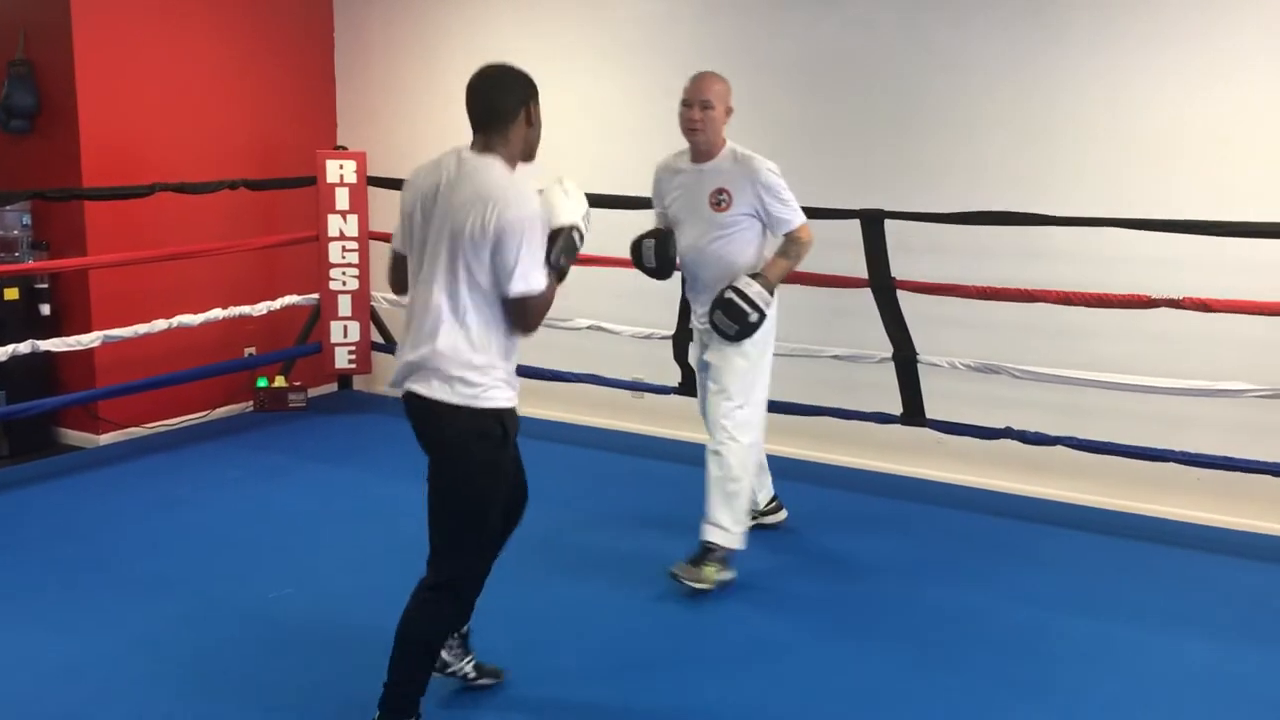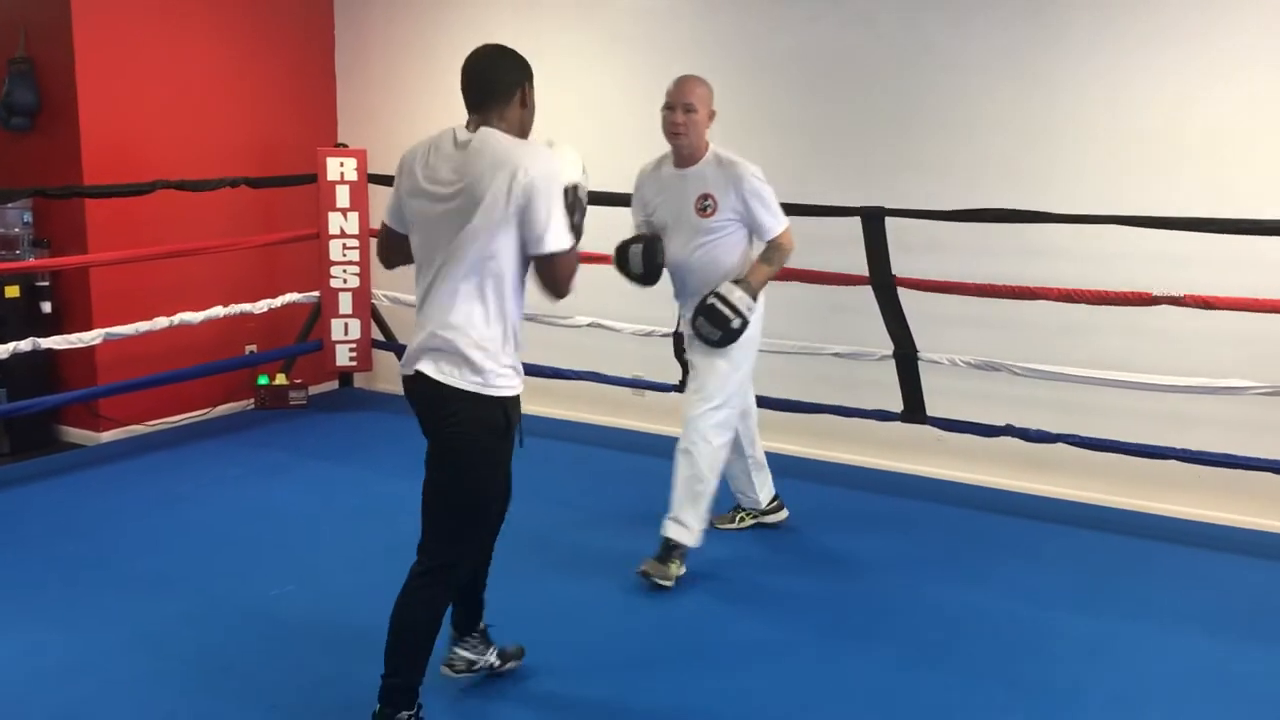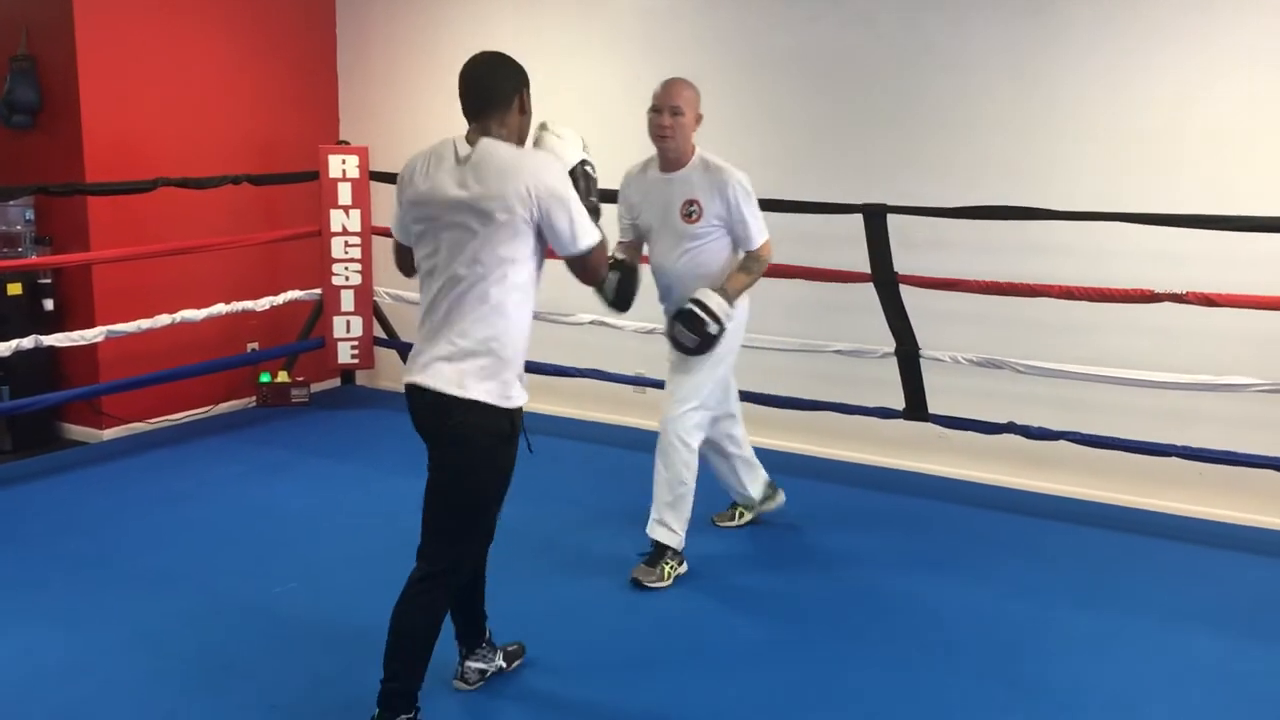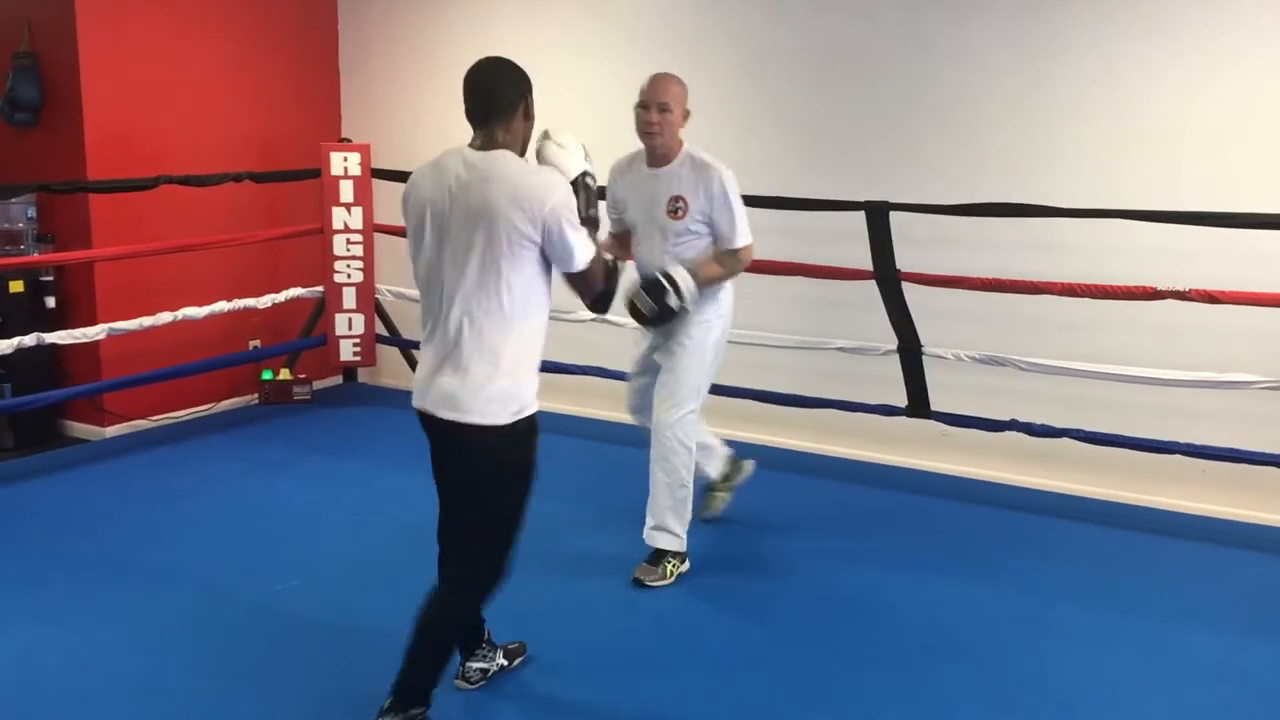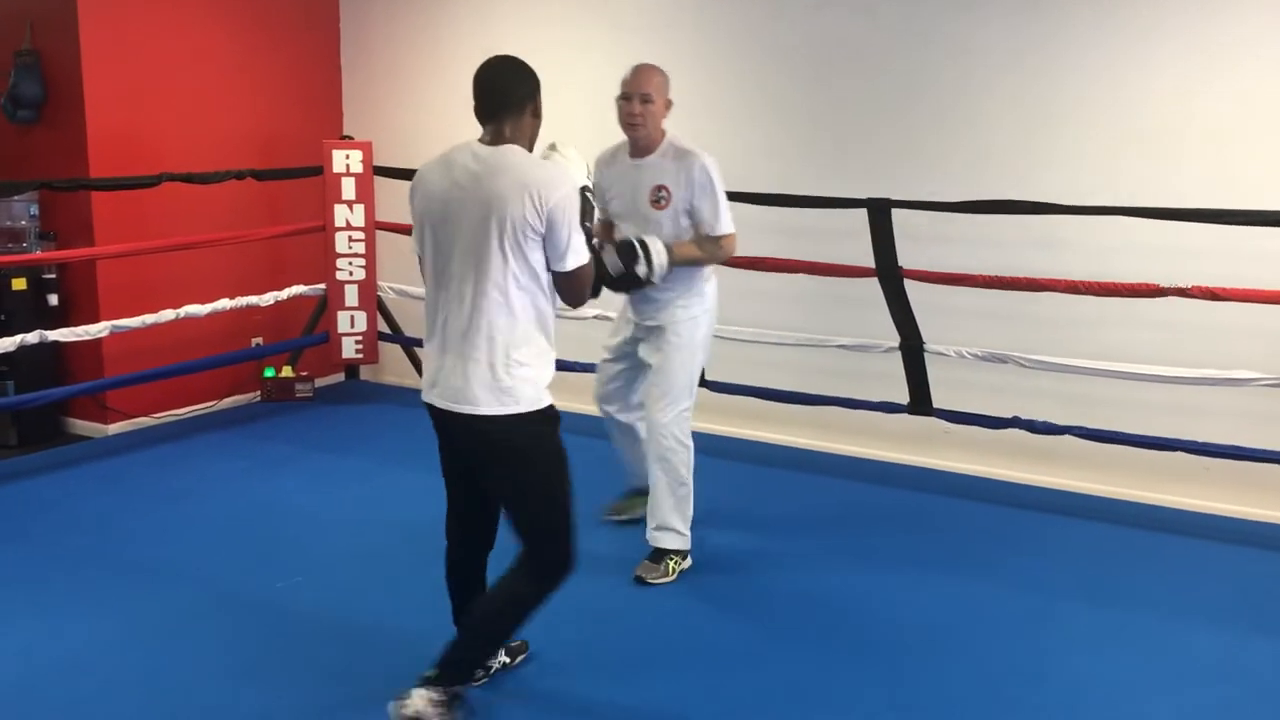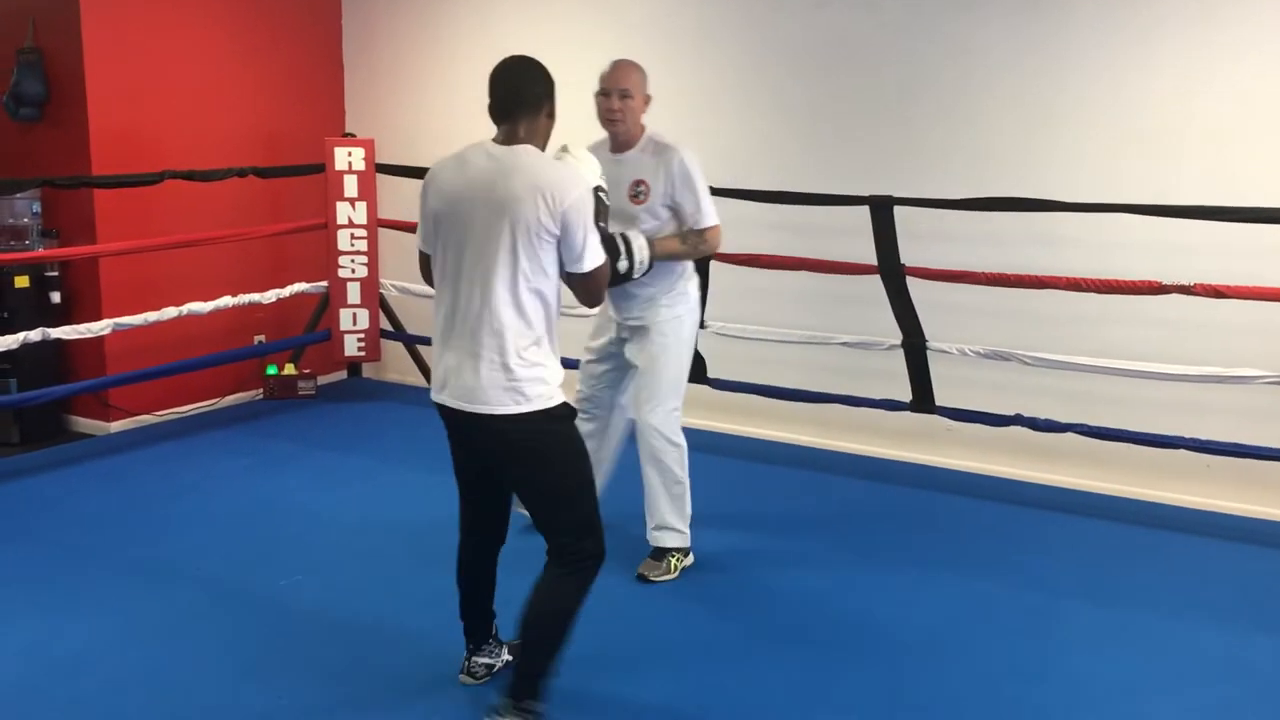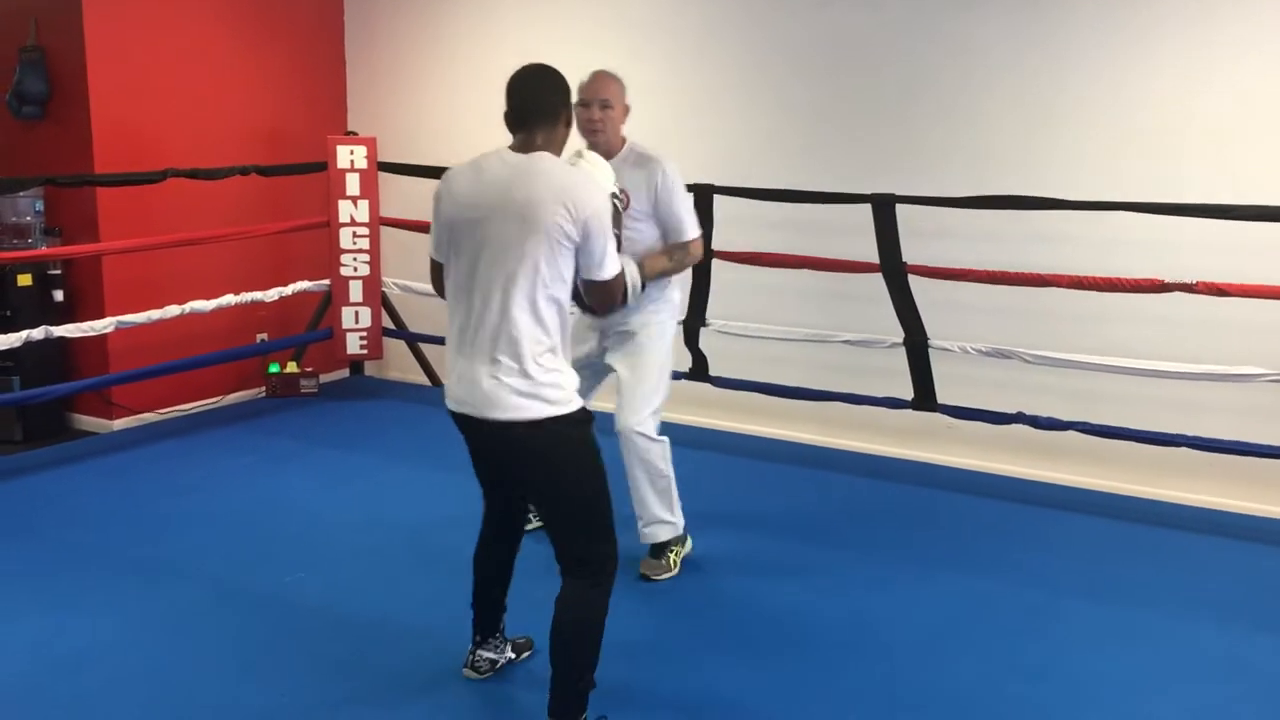
dt=0.1s
person 1, frame 1
left shoulder: (426, 179)
right shoulder: (514, 199)
right elbow: (527, 317)
right wrist: (562, 247)
left hip: (429, 386)
right hip: (468, 401)
left knee: (506, 507)
right knee: (454, 568)
left ankle: (451, 645)
person 1, frame 2
left shoulder: (419, 157)
right shoulder: (526, 164)
left elbow: (389, 252)
right elbow: (558, 280)
right wrist: (567, 207)
left hip: (428, 370)
right hip: (477, 382)
left knee: (484, 508)
right knee: (446, 550)
left ankle: (470, 641)
person 1, frame 3
left shoulder: (419, 170)
right shoulder: (538, 174)
right elbow: (595, 269)
right wrist: (580, 185)
left hip: (431, 380)
right hip: (479, 392)
left knee: (467, 530)
right knee: (445, 558)
left ankle: (477, 651)
person 1, frame 4
left shoulder: (424, 182)
right shoulder: (543, 189)
right elbow: (596, 288)
right wrist: (581, 200)
left hip: (438, 396)
right hip: (495, 409)
left knee: (468, 537)
right knee: (469, 568)
left ankle: (476, 652)
person 1, frame 5
left shoulder: (432, 177)
right shoulder: (546, 184)
right elbow: (578, 289)
right wrist: (578, 222)
left hip: (445, 391)
right hip: (510, 402)
left knee: (469, 529)
right knee: (548, 557)
left ankle: (480, 651)
person 1, frame 6
left shoulder: (442, 175)
right shoulder: (561, 184)
right elbow: (592, 290)
right wrist: (596, 220)
left hip: (454, 390)
right hip: (523, 401)
left knee: (481, 520)
right knee: (579, 553)
left ankle: (482, 647)
person 1, frame 7
left shoulder: (456, 183)
right shoulder: (580, 190)
right elbow: (609, 299)
right wrist: (612, 236)
left hip: (468, 395)
right hip: (541, 406)
left knee: (503, 519)
right knee: (591, 562)
left ankle: (487, 642)
person 2, frame 1
left shoulder: (753, 171)
right shoulder: (668, 171)
left elbow: (800, 238)
left wrist: (762, 286)
right wrist: (655, 246)
left hip: (742, 318)
right hip: (703, 316)
left knee: (733, 423)
right knee: (721, 418)
left ankle: (719, 547)
right ankle: (761, 501)
person 2, frame 2
left shoulder: (739, 176)
right shoulder: (650, 177)
left elbow: (781, 243)
right elbow: (647, 238)
left wrist: (744, 292)
right wrist: (637, 257)
left hip: (731, 319)
right hip: (694, 318)
left knee: (700, 423)
right knee: (731, 417)
left ankle: (677, 543)
right ankle: (763, 502)
person 2, frame 3
left shoulder: (724, 180)
right shoulder: (635, 180)
left elbow: (761, 254)
right elbow: (630, 243)
left wrist: (721, 299)
left hip: (714, 323)
right hip: (678, 320)
left knee: (679, 425)
right knee: (715, 416)
left ankle: (667, 545)
right ankle: (758, 492)
person 2, frame 4
left shoulder: (710, 176)
right shoulder: (621, 173)
left elbow: (741, 256)
left wrist: (685, 279)
left hip: (699, 318)
right hip: (654, 315)
left knee: (670, 423)
right knee: (645, 408)
left ankle: (668, 546)
right ankle: (724, 468)
person 2, frame 5
left shoulder: (693, 165)
right shoulder: (608, 163)
left elbow: (724, 245)
left wrist: (661, 254)
right wrist: (603, 255)
left hip: (683, 310)
right hip: (636, 308)
left knee: (664, 421)
right knee: (612, 398)
left ankle: (671, 543)
right ankle: (643, 485)
person 2, frame 6
left shoulder: (673, 160)
right shoulder: (590, 159)
left elbow: (709, 240)
left wrist: (644, 253)
left hip: (666, 310)
right hip: (617, 305)
left knee: (654, 422)
right knee: (590, 400)
left ankle: (671, 541)
person 2, frame 7
left shoulder: (654, 170)
left elbow: (690, 250)
left hip: (646, 317)
right hip: (593, 313)
left knee: (635, 423)
left ankle: (668, 536)
